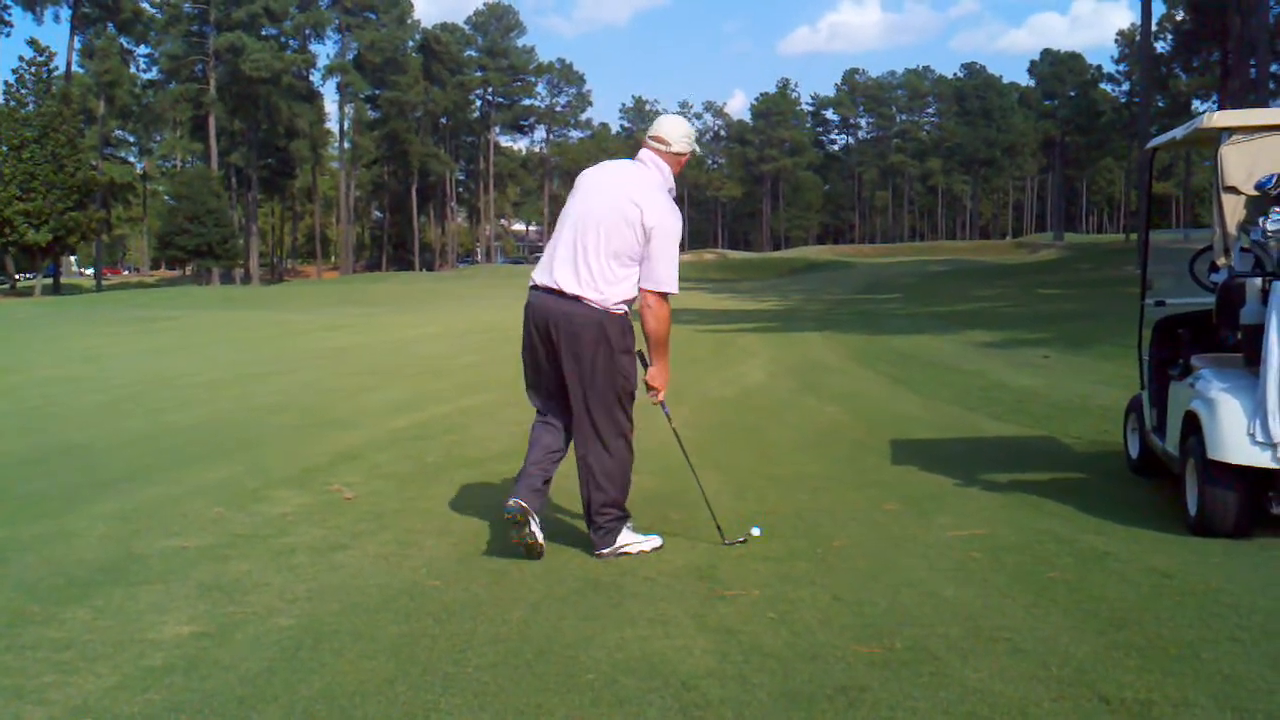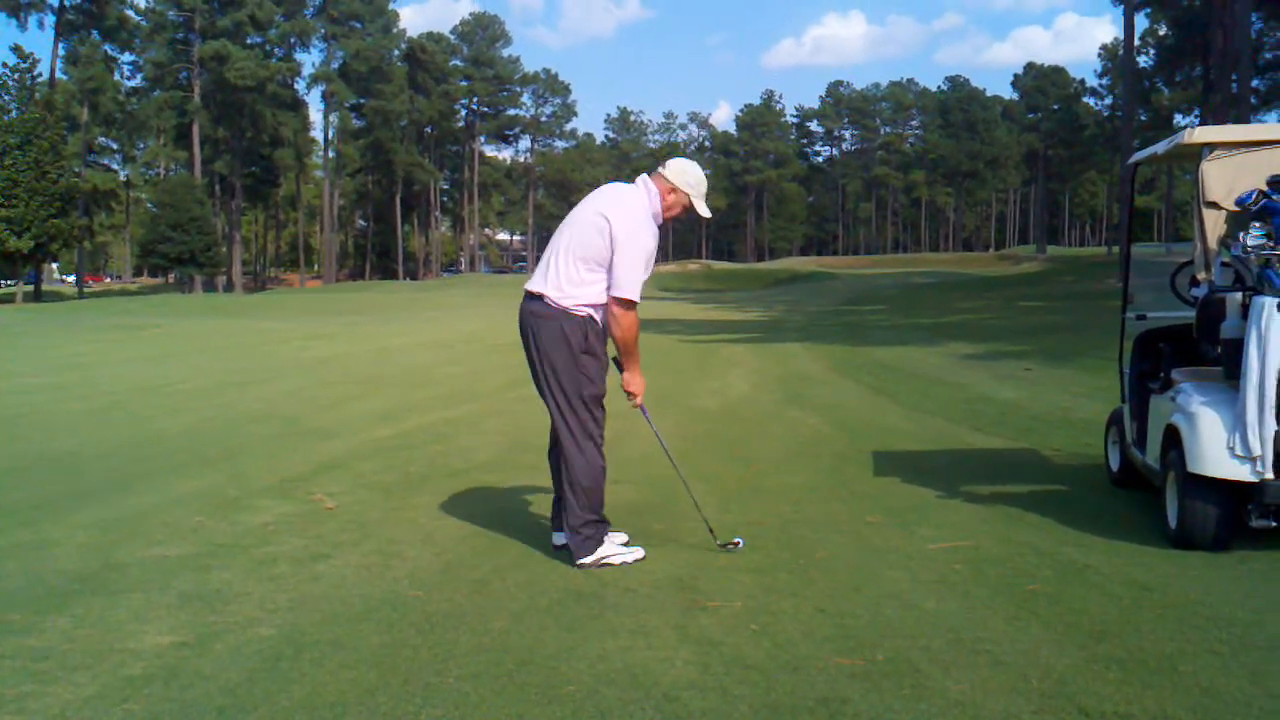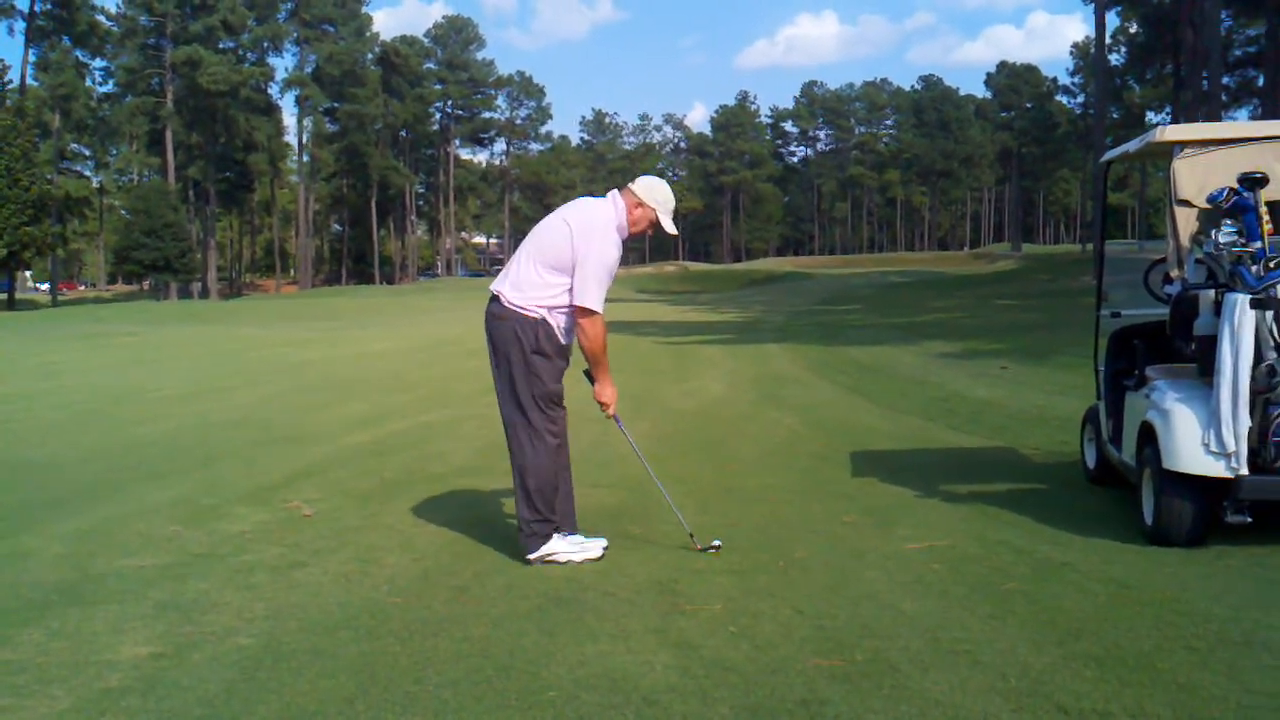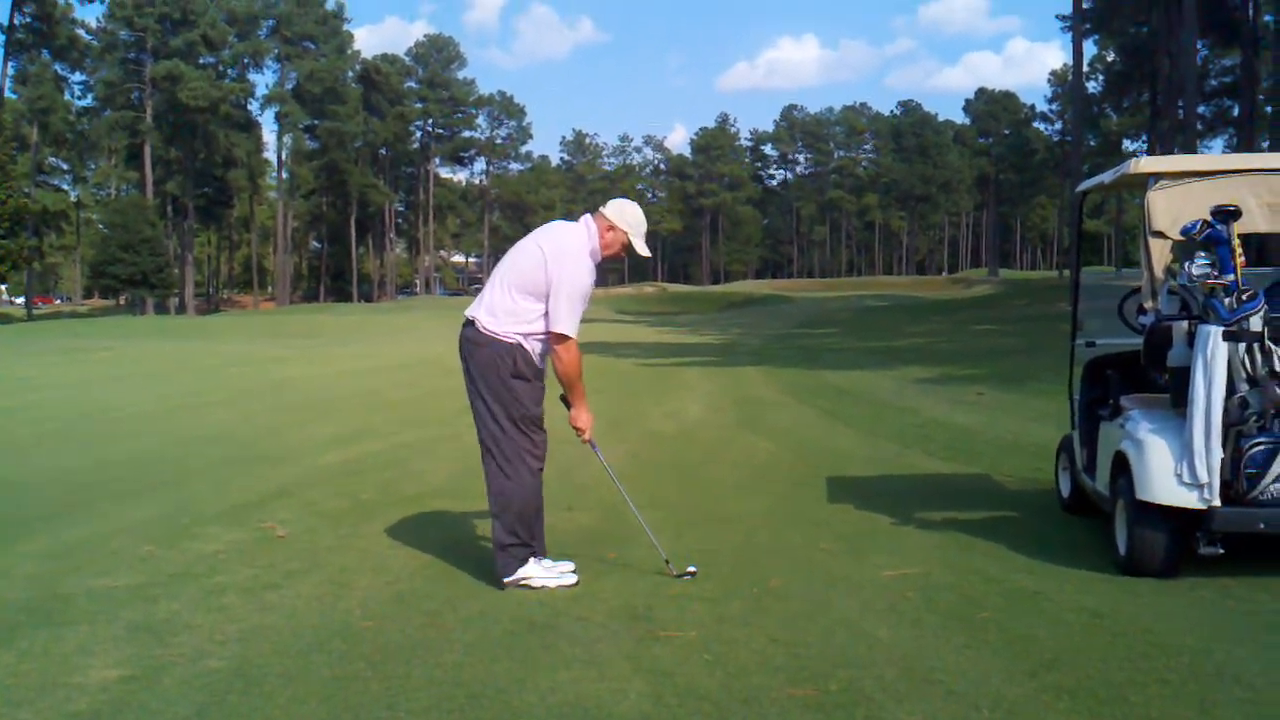
dt=0.5s
person 1, frame 1
left shoulder: (597, 172)
right shoulder: (663, 209)
right elbow: (653, 299)
right wrist: (659, 363)
left hip: (542, 302)
right hip: (594, 319)
left knee: (553, 415)
right knee: (605, 428)
left ankle: (526, 497)
right ankle: (609, 533)
person 1, frame 2
left shoulder: (613, 193)
right shoulder: (640, 223)
right elbow: (622, 306)
right wrist: (632, 369)
left hip: (539, 310)
right hip: (566, 323)
left knee: (569, 427)
right knee: (582, 432)
left ankle: (569, 524)
right ankle: (589, 543)
person 1, frame 3
left shoulder: (590, 209)
right shoulder: (604, 235)
right elbow: (587, 317)
right wrist: (603, 380)
left hip: (517, 317)
right hip: (525, 326)
left knee: (547, 428)
right knee: (541, 430)
left ankle: (556, 528)
right ankle: (541, 539)
person 1, frame 4
left shoulder: (563, 232)
right shoulder: (577, 259)
right elbow: (563, 343)
right wrist: (580, 405)
left hip: (492, 341)
right hip: (501, 350)
left knee: (522, 452)
right knee: (519, 454)
left ankle: (526, 553)
right ankle: (518, 562)
